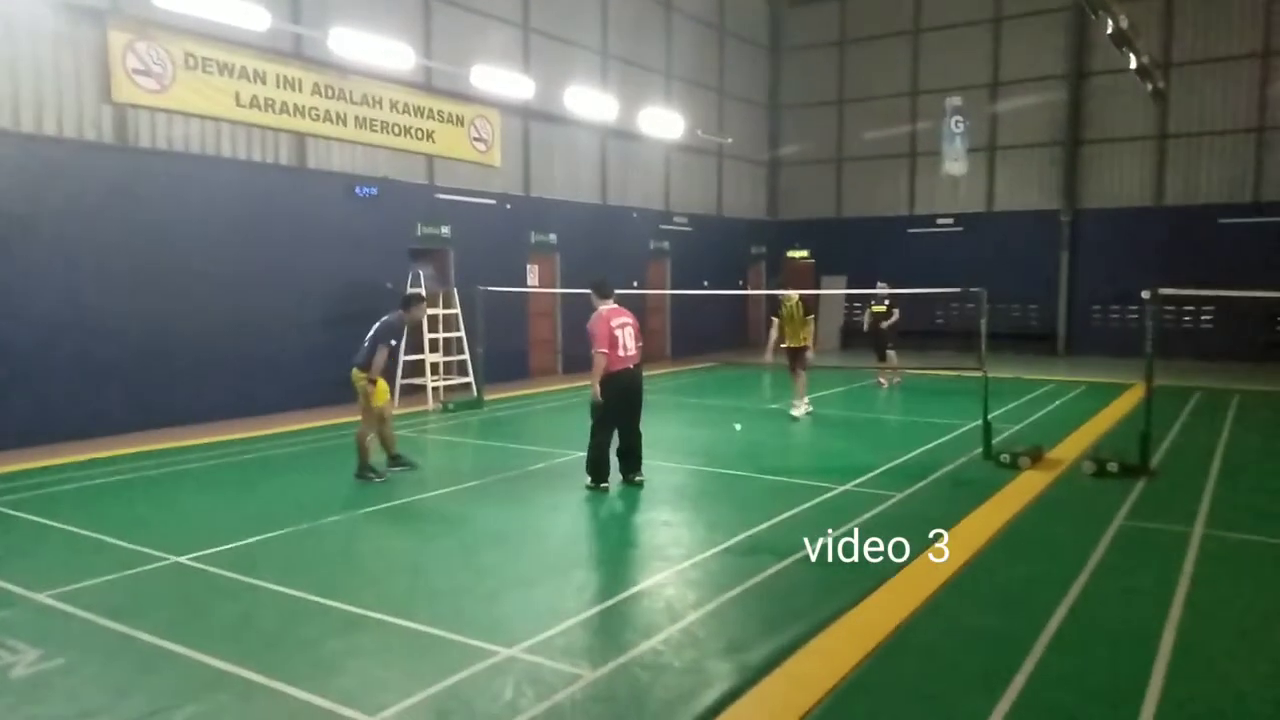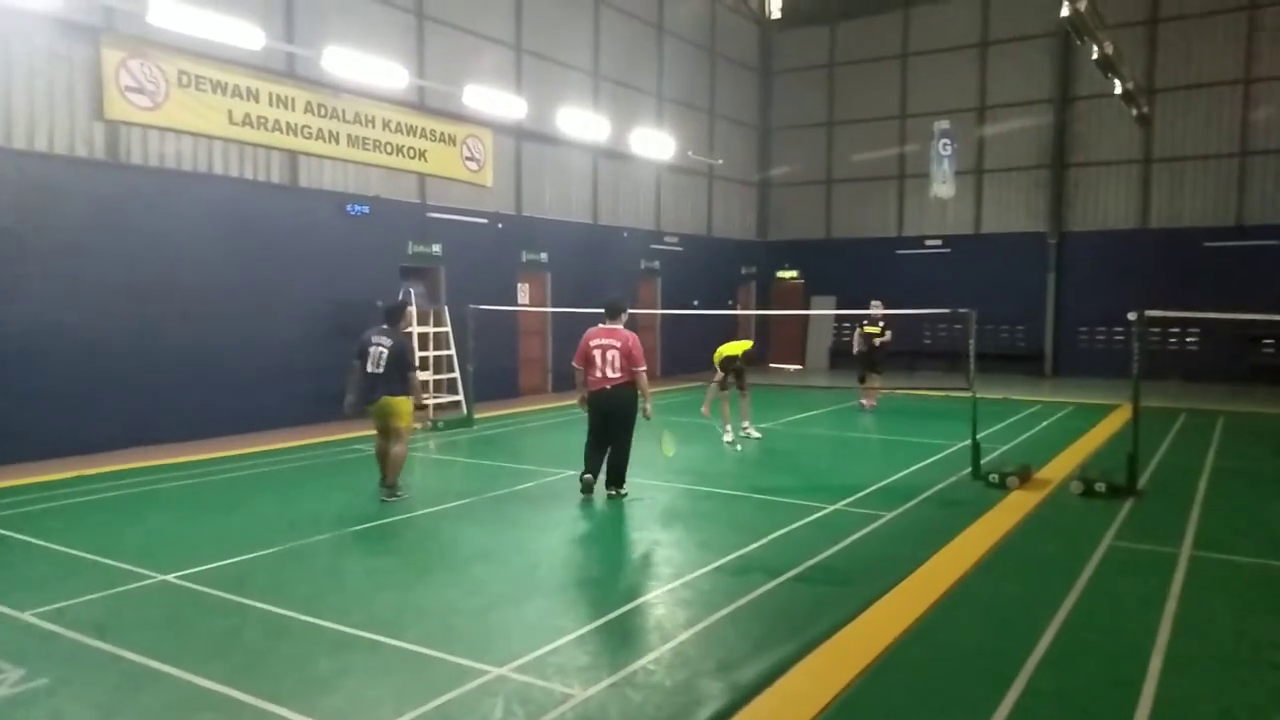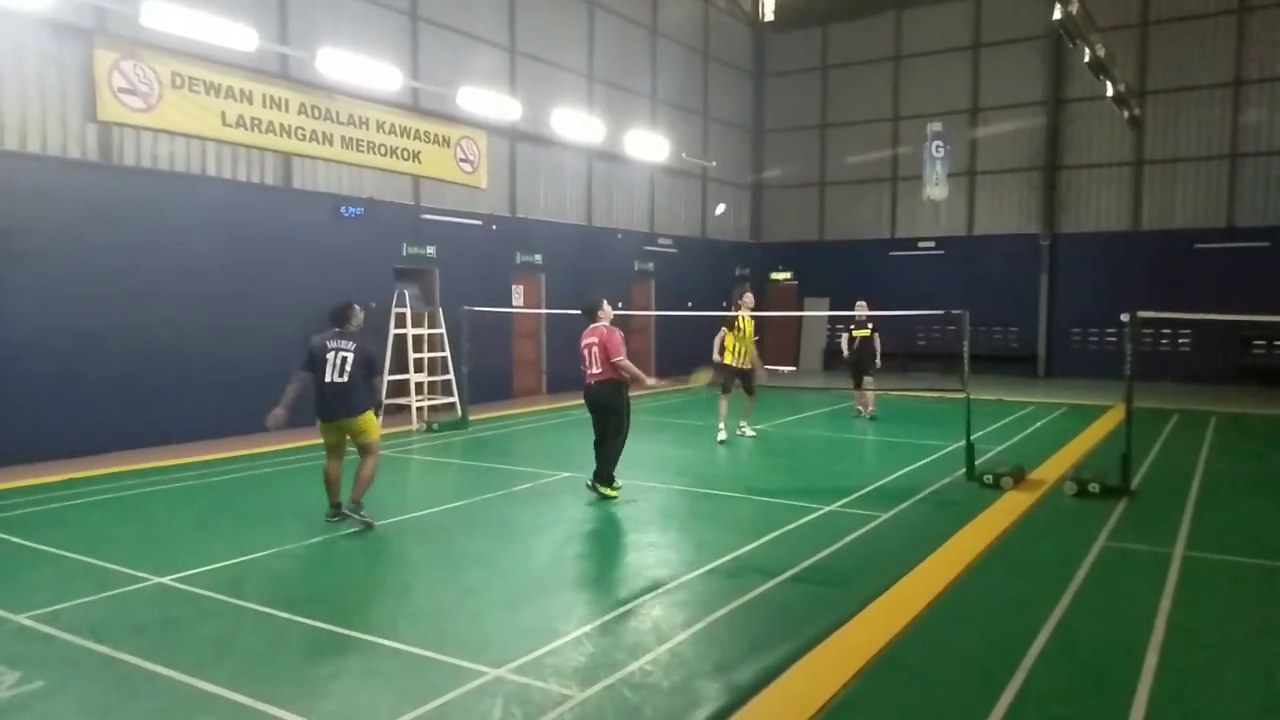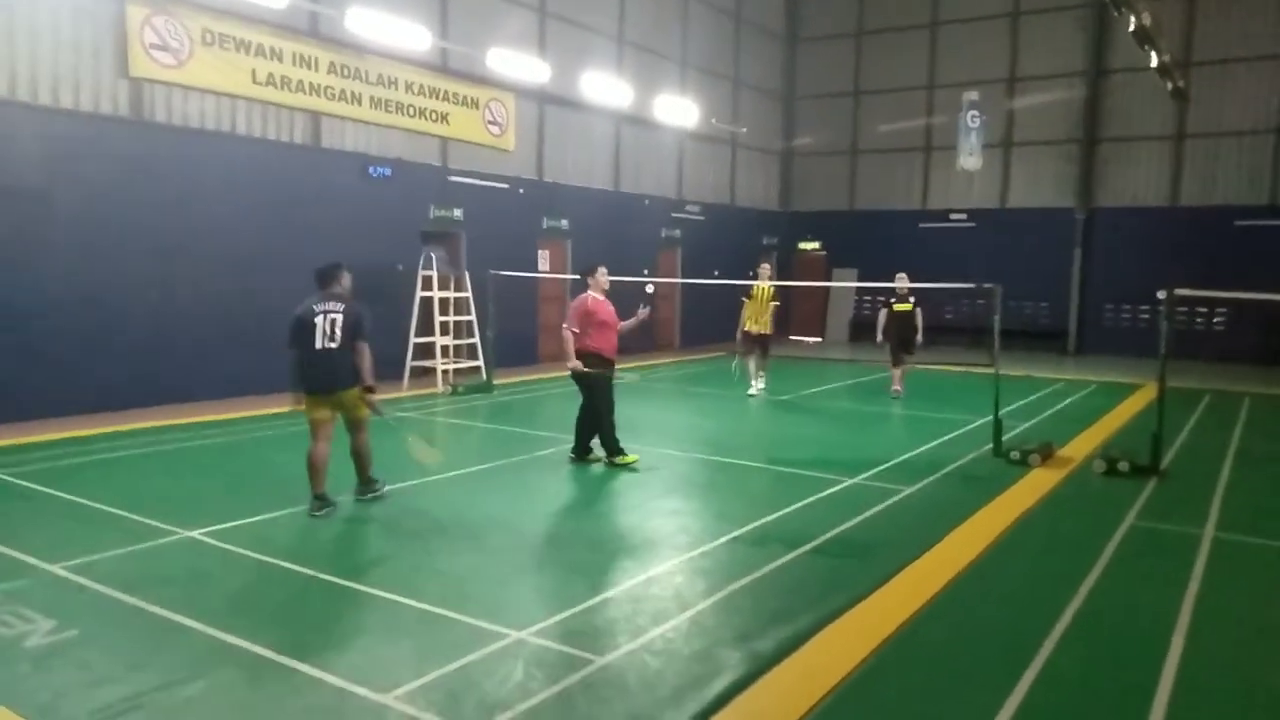
dt=1s
person 1, frame 1
left shoulder: (392, 321)
right shoulder: (396, 324)
right elbow: (382, 352)
right wrist: (372, 382)
left hip: (368, 373)
right hip: (367, 374)
left knee: (384, 417)
right knee: (369, 421)
left ankle: (394, 457)
right ankle: (363, 468)
person 1, frame 2
left shoulder: (369, 336)
right shoulder: (402, 343)
left elbow: (357, 367)
right elbow: (412, 377)
left wrist: (352, 393)
right wrist: (419, 405)
left hip: (371, 397)
right hip: (395, 398)
left knee: (383, 437)
right knee: (399, 441)
left ankle: (384, 479)
right ankle: (390, 488)
person 1, frame 3
left shoulder: (317, 344)
right shoulder: (364, 347)
left elbow: (300, 379)
right elbow: (376, 381)
left wrist: (282, 408)
right wrist: (371, 403)
left hip: (327, 413)
right hip: (359, 412)
left knee: (333, 458)
right knee: (370, 456)
left ankle: (334, 507)
right ankle: (354, 504)
person 1, frame 4
left shoulder: (303, 311)
right shoulder: (353, 308)
left elbow: (296, 353)
right elbow: (362, 350)
left wrist: (300, 387)
right wrist: (368, 387)
left hip: (316, 387)
right hip: (349, 384)
left knee: (319, 440)
right knee: (358, 433)
left ankle: (319, 498)
right ankle: (365, 484)
person 2, frame 1
left shoulder: (599, 317)
right shoulder: (628, 315)
left elbow: (601, 353)
right elbow: (638, 347)
left wrist: (595, 384)
left hip: (612, 379)
right hip: (634, 375)
left knee: (602, 430)
right knee: (630, 428)
left ankle: (599, 478)
right ankle: (633, 472)
person 2, frame 2
left shoulder: (590, 335)
right shoulder: (630, 338)
left elbow: (579, 368)
right elbow: (640, 373)
left wrist: (581, 392)
right wrist: (646, 401)
left hip: (597, 395)
right hip: (623, 395)
left knee: (596, 440)
right knee: (620, 442)
left ankle: (589, 475)
right ankle: (615, 486)
person 2, frame 3
left shoulder: (586, 336)
right shoulder: (610, 332)
right elbow: (620, 361)
right wrist: (644, 379)
left hip: (592, 389)
right hip: (610, 389)
left knee: (602, 436)
right knee: (616, 436)
left ankle: (605, 479)
right ankle: (600, 480)
person 2, frame 4
left shoulder: (606, 304)
right shoulder: (583, 302)
left elbow: (617, 328)
right elbow: (568, 331)
left wrist: (637, 319)
right wrist: (572, 359)
left hip: (603, 363)
right hip: (589, 363)
left knee: (591, 407)
right knee: (604, 407)
left ankle: (581, 450)
right ankle: (614, 453)
